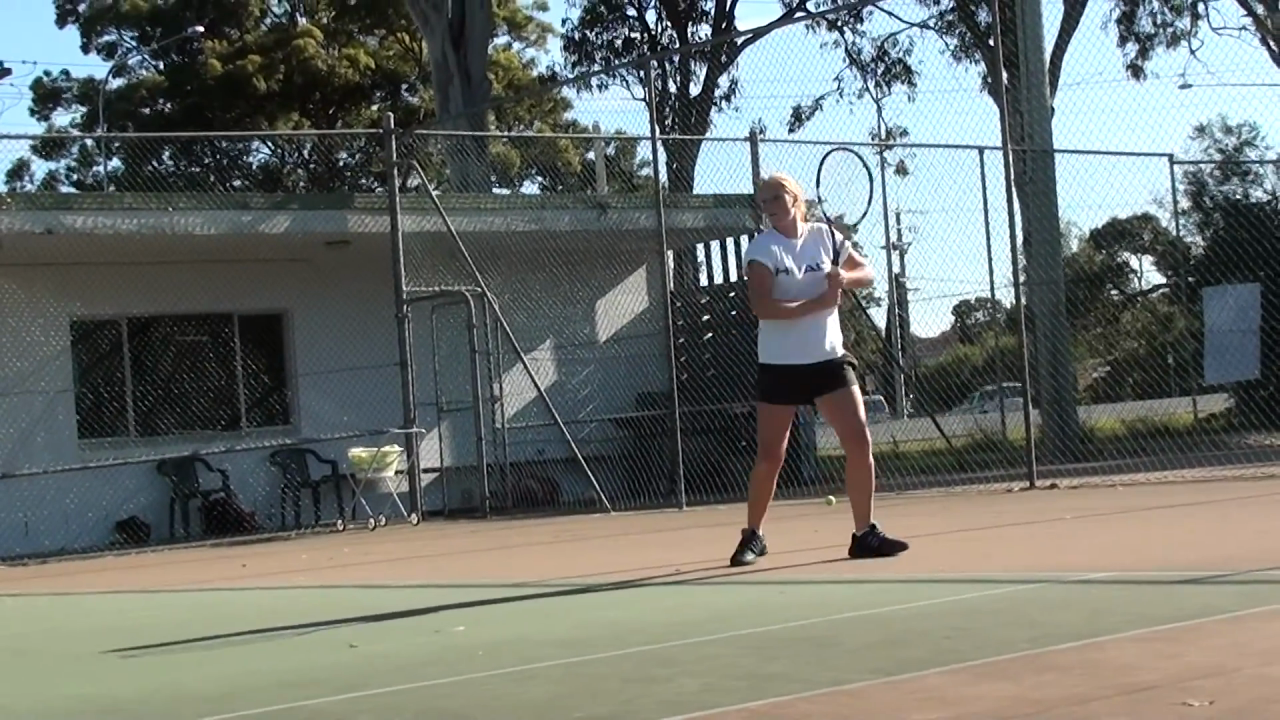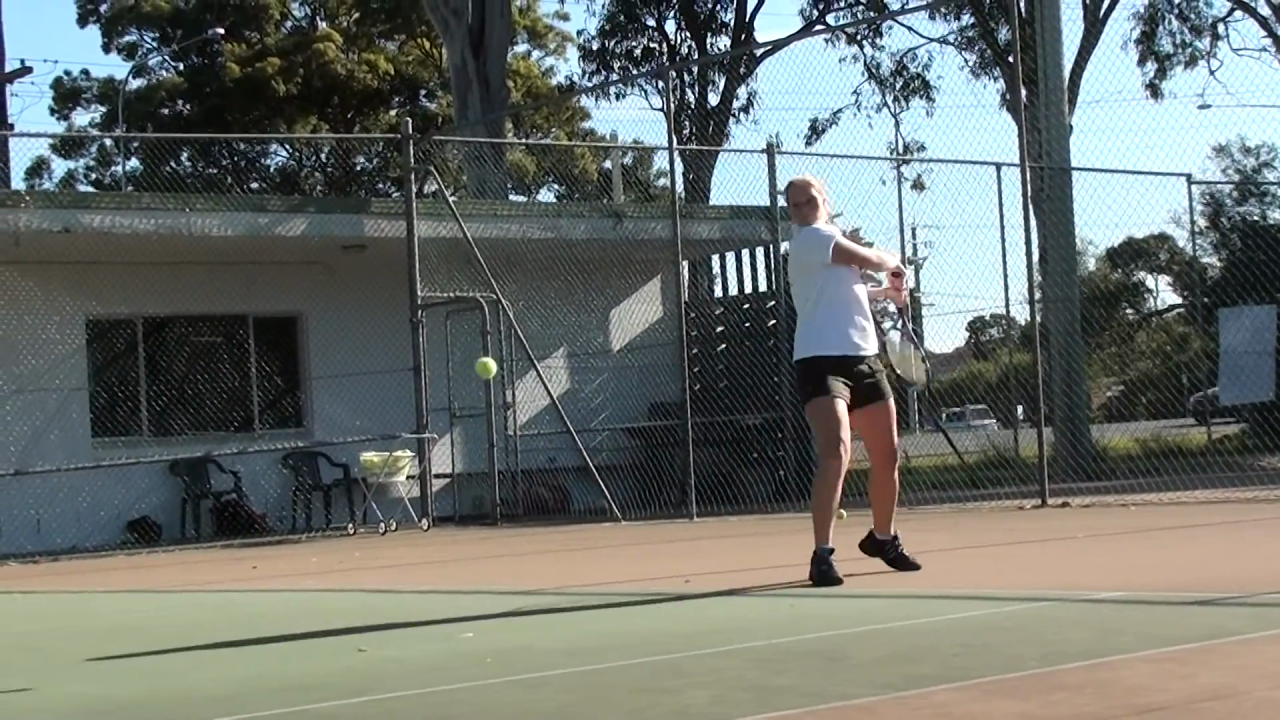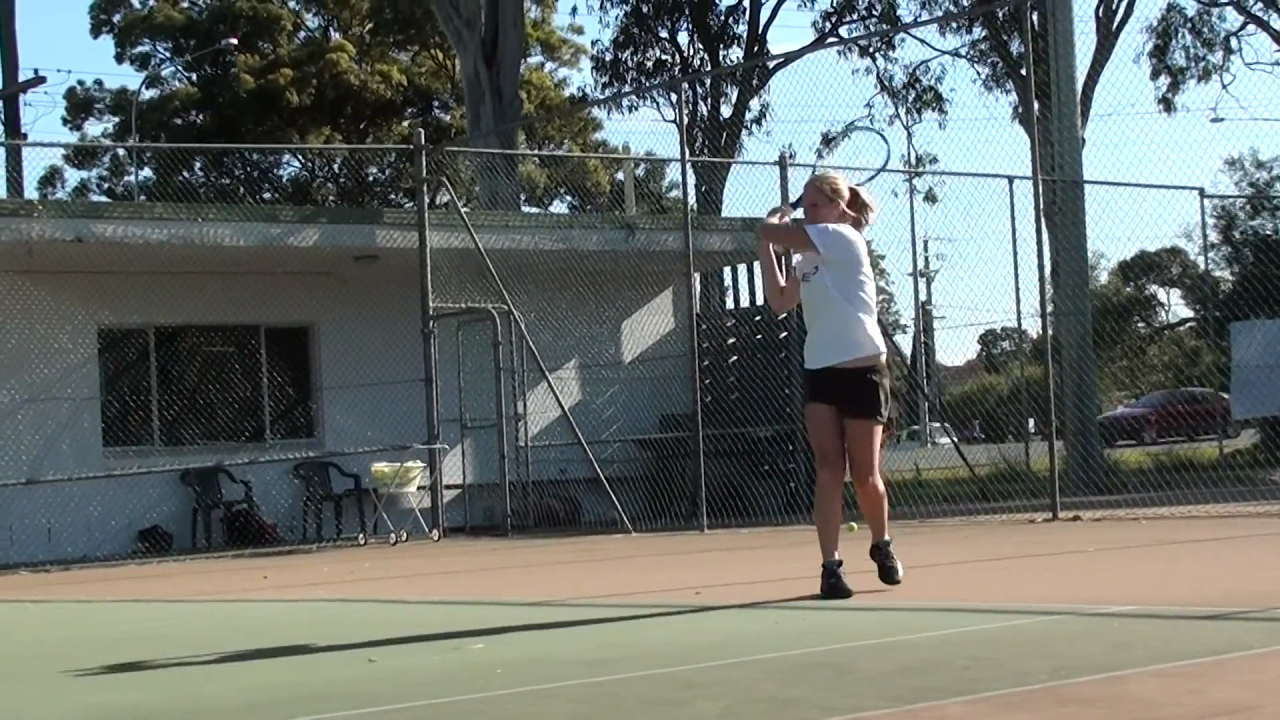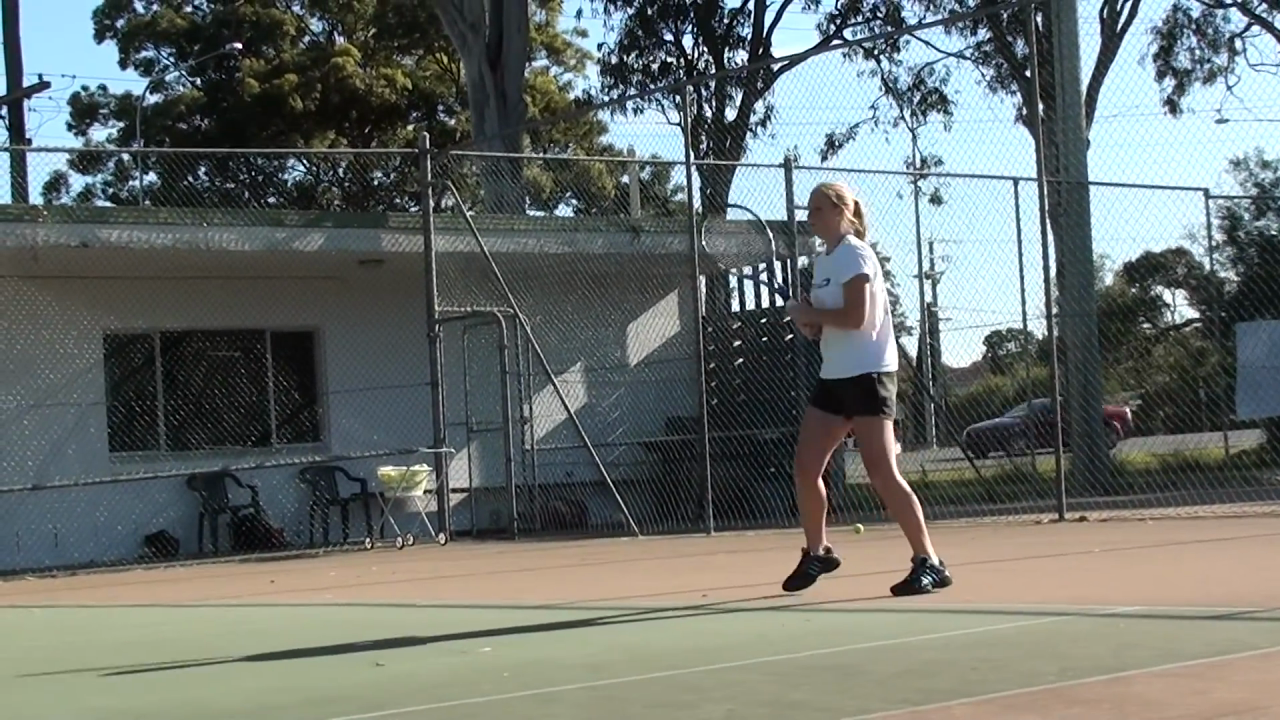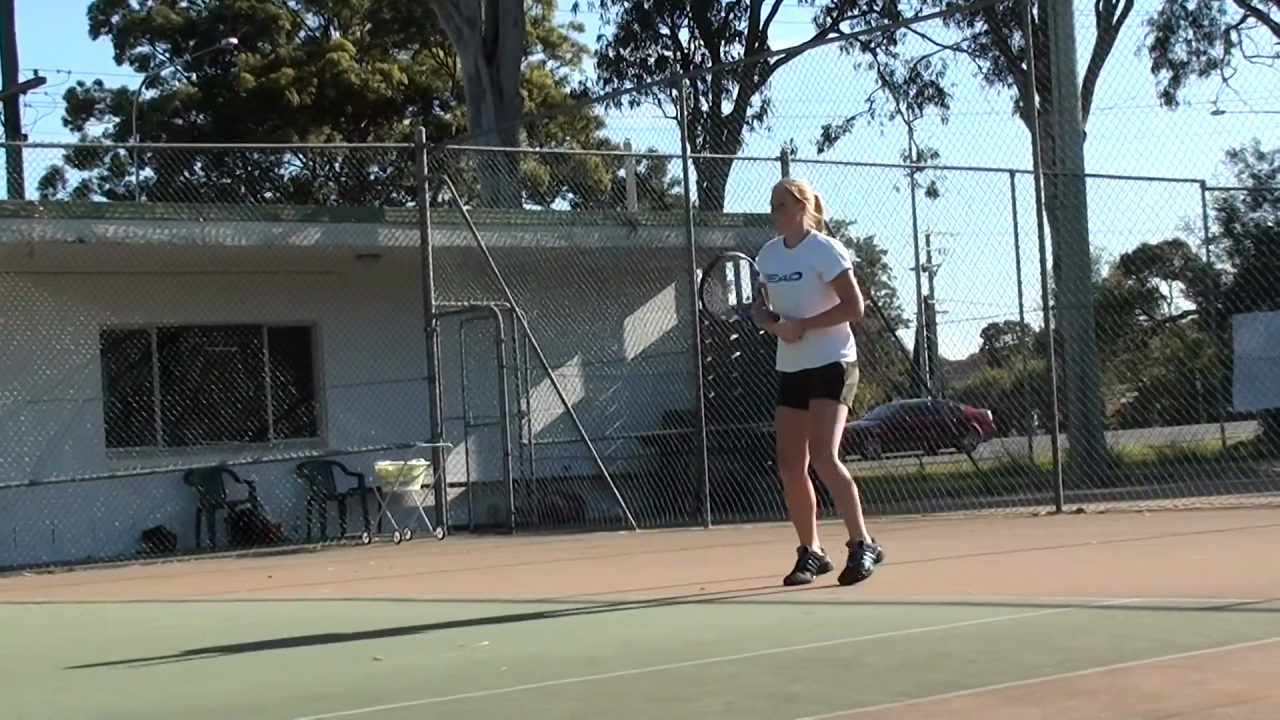
dt=0.5s
person 1, frame 1
left shoulder: (824, 235)
right shoulder: (761, 248)
left elbow: (862, 273)
right elbow: (763, 308)
left wrist: (842, 278)
right wrist: (818, 302)
left hip: (829, 358)
right hip: (781, 365)
left knee: (859, 442)
right knee: (770, 457)
left ankle: (864, 533)
right ankle: (752, 535)
person 1, frame 2
left shoulder: (831, 238)
right shoulder: (811, 239)
right elbow: (875, 261)
left wrist: (885, 293)
right wrist: (897, 267)
left hip: (863, 360)
right hip: (821, 362)
left knee: (886, 456)
right knee: (834, 455)
left ankle: (883, 538)
right ankle: (822, 554)
person 1, frame 3
left shoulder: (842, 238)
right shoulder: (813, 252)
left elbow: (766, 234)
right elbow: (778, 304)
left wrist: (777, 224)
right wrist: (771, 254)
left hip: (861, 369)
right hip: (821, 371)
left knee: (864, 475)
right knee: (828, 471)
left ankle: (882, 542)
right ankle: (831, 567)
person 1, frame 4
left shoulder: (854, 254)
right shoulder: (822, 260)
left elbow: (855, 317)
left wrist: (805, 313)
right wrist: (806, 318)
left hip: (867, 374)
right hip: (834, 377)
left knee: (883, 473)
right knee: (805, 469)
left ankle: (930, 564)
right ankle: (816, 553)
person 1, frame 5
left shoulder: (827, 249)
right shoulder: (768, 254)
left elbow: (855, 305)
right elbow: (763, 305)
left wrist: (803, 324)
right wrist: (771, 321)
left hip: (831, 365)
right hip: (791, 370)
left knee: (823, 458)
right knee: (791, 465)
left ankle: (862, 545)
right ankle: (811, 553)
